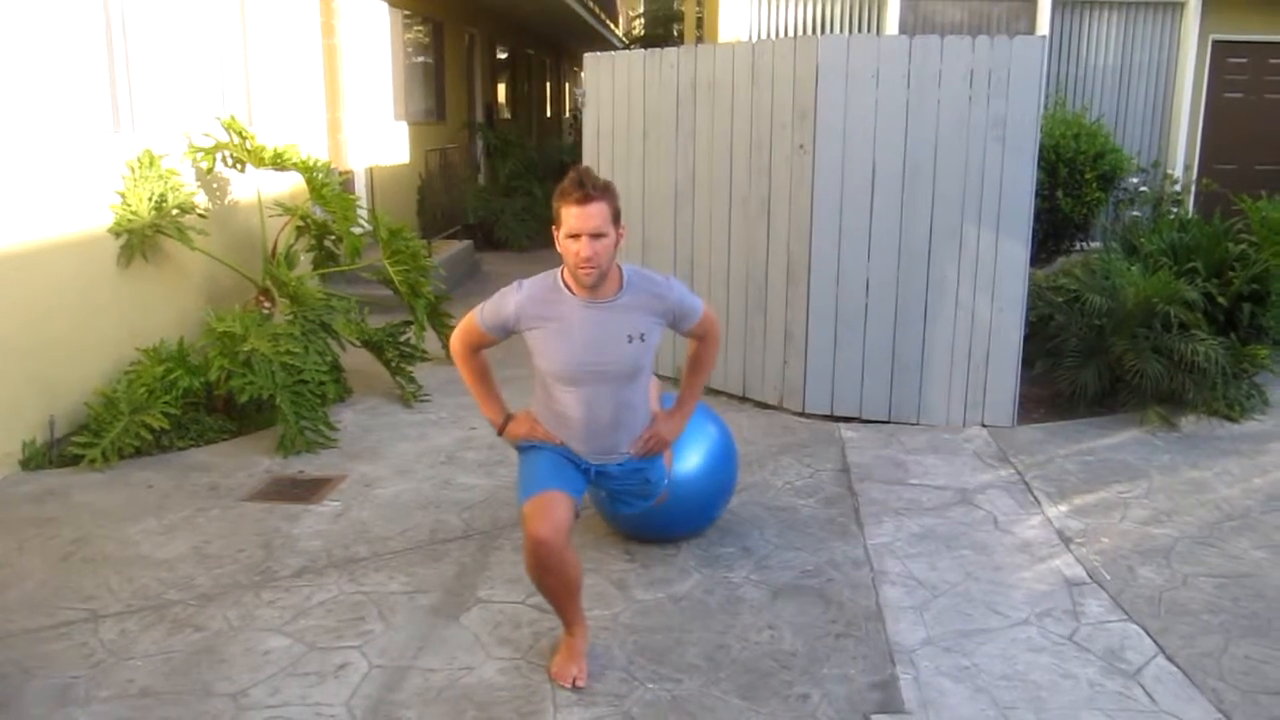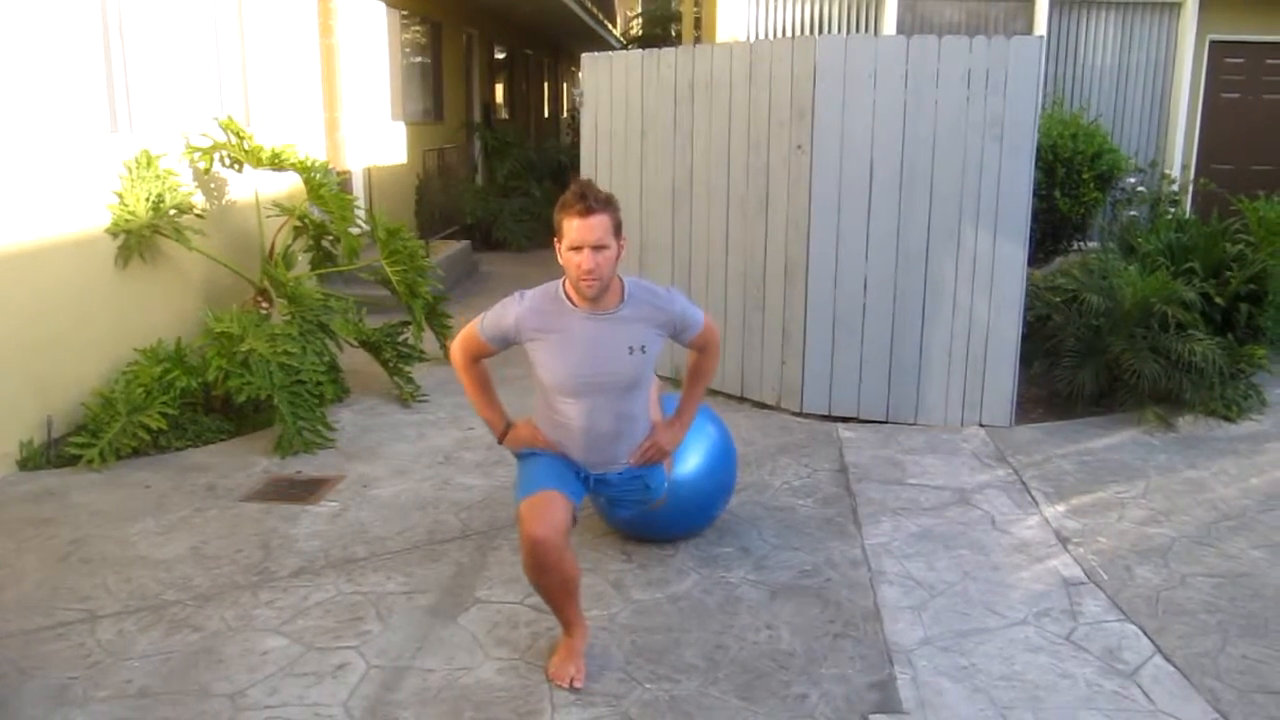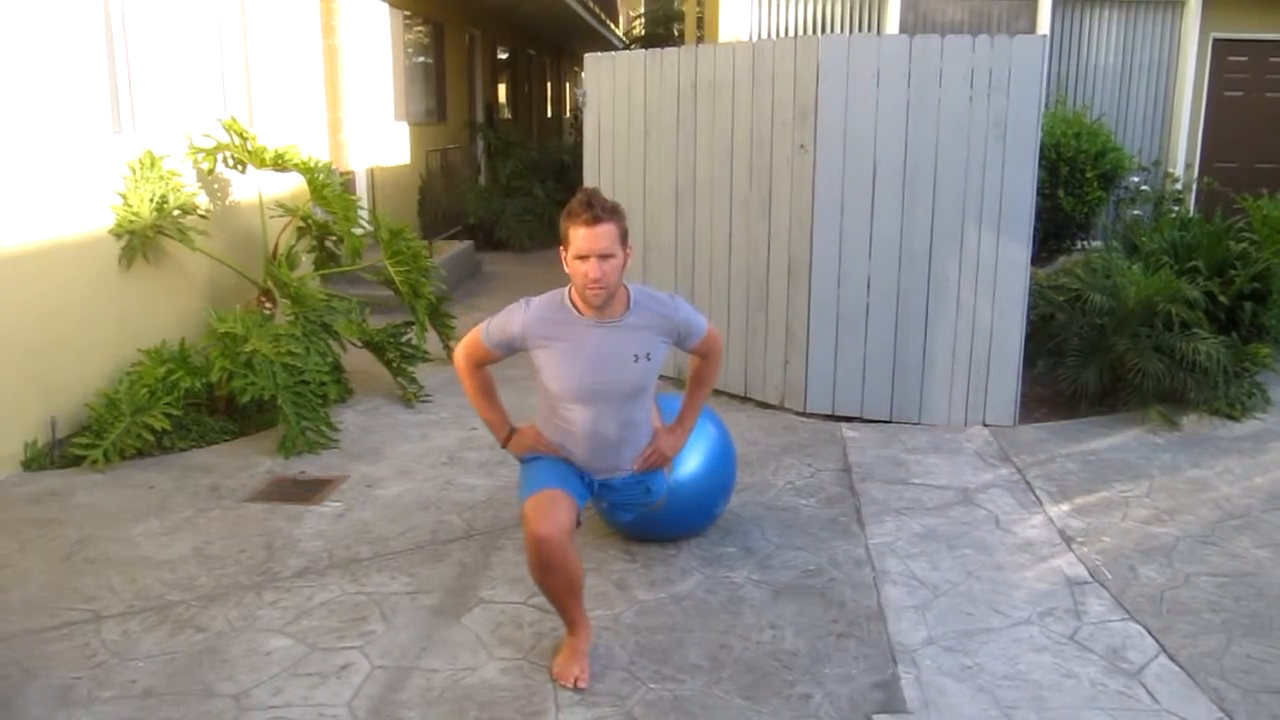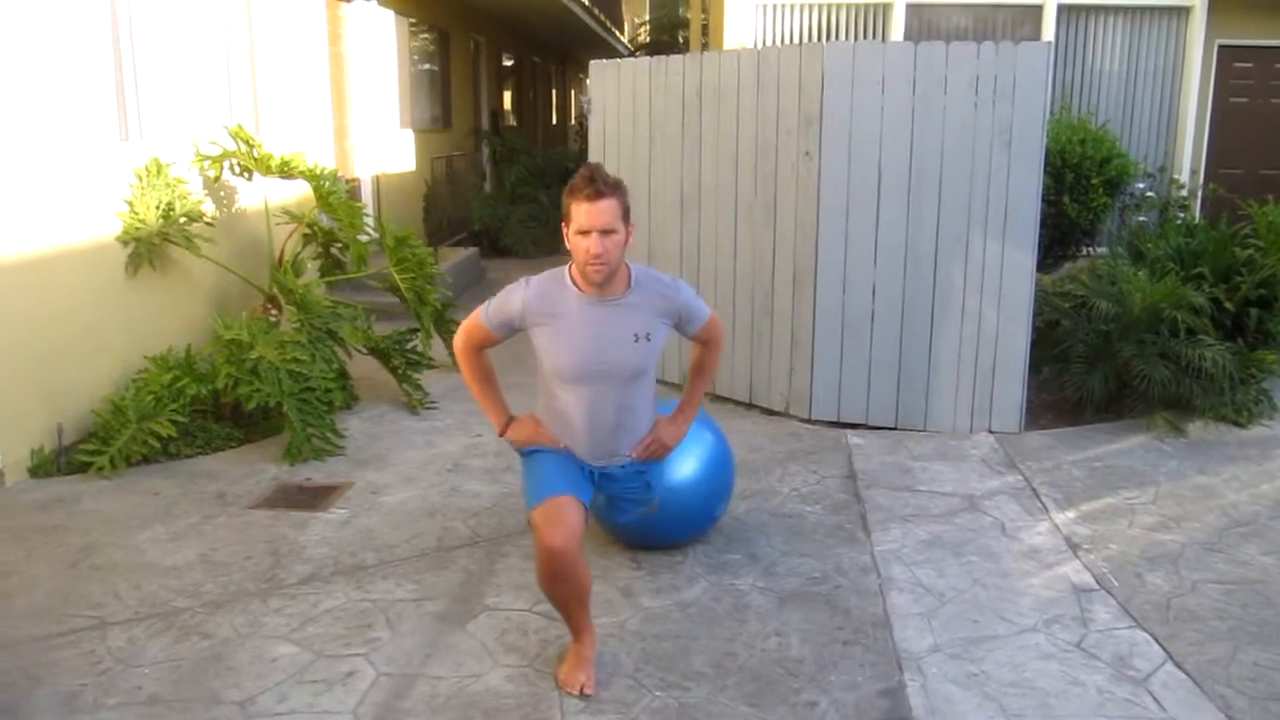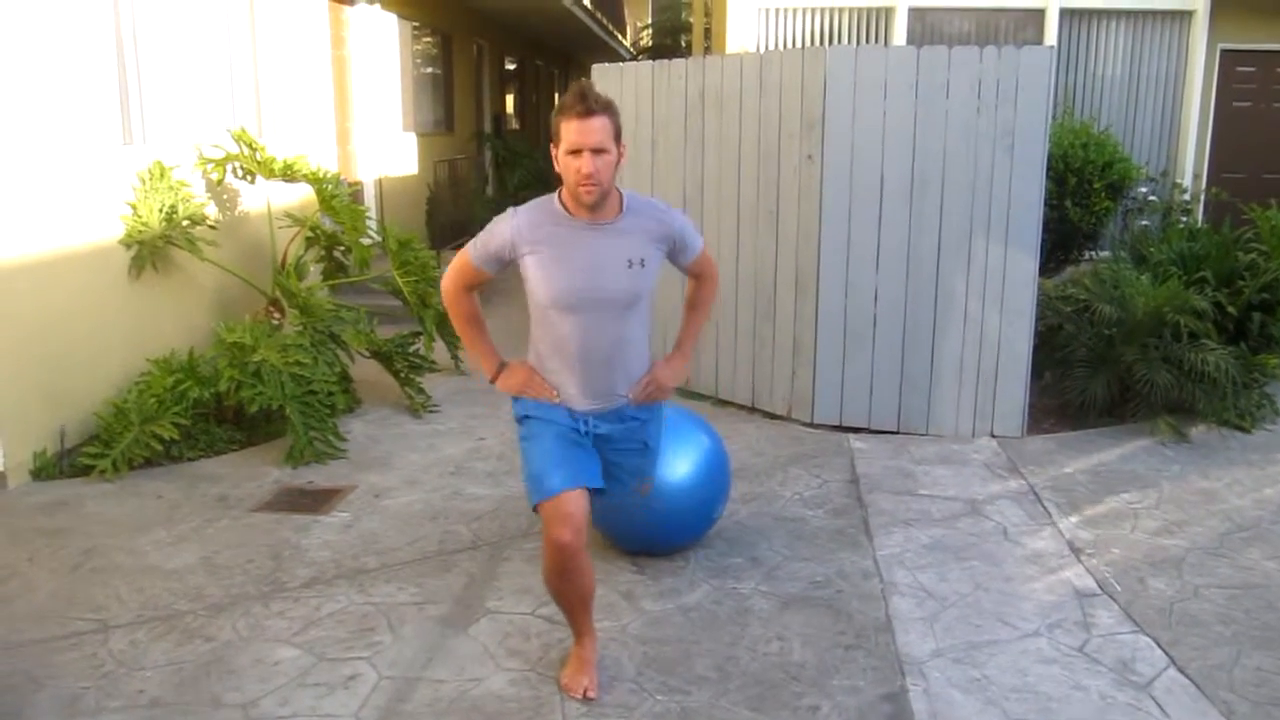
dt=0.3s
person 1, frame 1
left shoulder: (660, 295)
right shoulder: (524, 301)
left elbow: (709, 335)
right elbow: (463, 344)
left wrist: (679, 415)
right wrist: (502, 419)
left hip: (632, 448)
right hip: (555, 446)
left knee: (650, 500)
right knee: (544, 536)
right ankle: (574, 632)
person 1, frame 2
left shoulder: (661, 306)
right shoulder: (525, 312)
left elbow: (709, 344)
right elbow: (462, 352)
left wrist: (679, 424)
right wrist: (503, 428)
left hip: (632, 457)
right hip: (554, 454)
left knee: (651, 507)
right knee: (540, 536)
right ankle: (573, 631)
person 1, frame 3
left shoulder: (666, 314)
right shoulder: (531, 319)
left elbow: (711, 351)
right elbow: (466, 358)
left wrist: (680, 430)
right wrist: (507, 434)
left hip: (634, 463)
right hip: (557, 458)
left knee: (648, 511)
right knee: (545, 535)
right ankle: (577, 631)
person 1, frame 4
left shoulder: (667, 295)
right shoulder: (532, 297)
left elbow: (711, 340)
right elbow: (466, 344)
left wrist: (682, 419)
right wrist: (505, 422)
left hip: (633, 451)
right hip: (557, 450)
left knee: (636, 516)
right knee: (558, 544)
right ankle: (583, 641)
person 1, frame 5
left shoulder: (661, 223)
right shoulder: (520, 228)
left elbow: (706, 277)
right elbow: (455, 286)
left wrist: (679, 360)
right wrist: (497, 370)
left hip: (631, 405)
right hip: (551, 409)
right knee: (566, 535)
left ankle: (605, 477)
right ankle: (583, 642)
